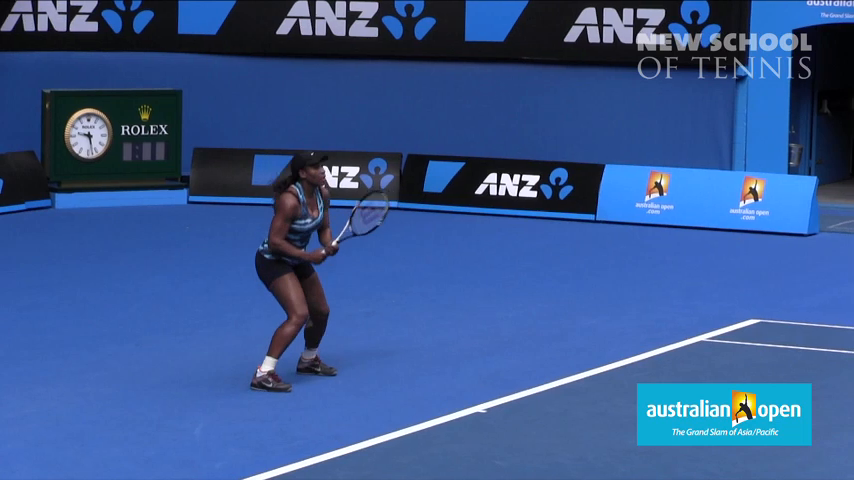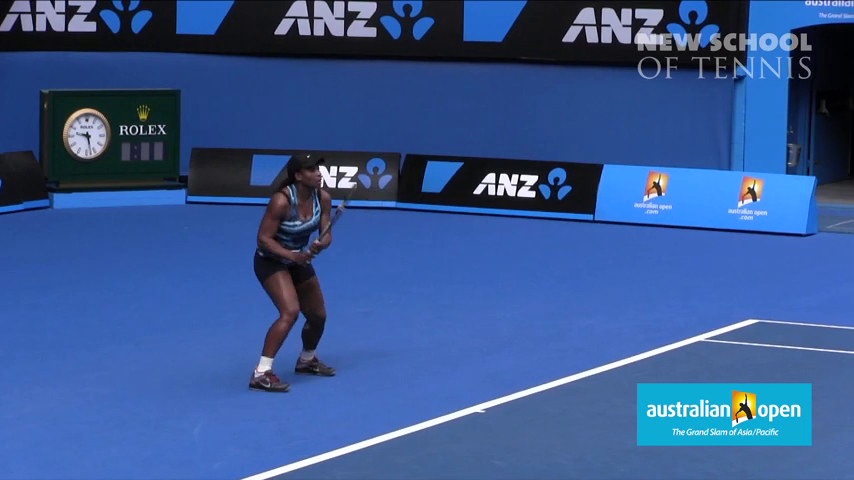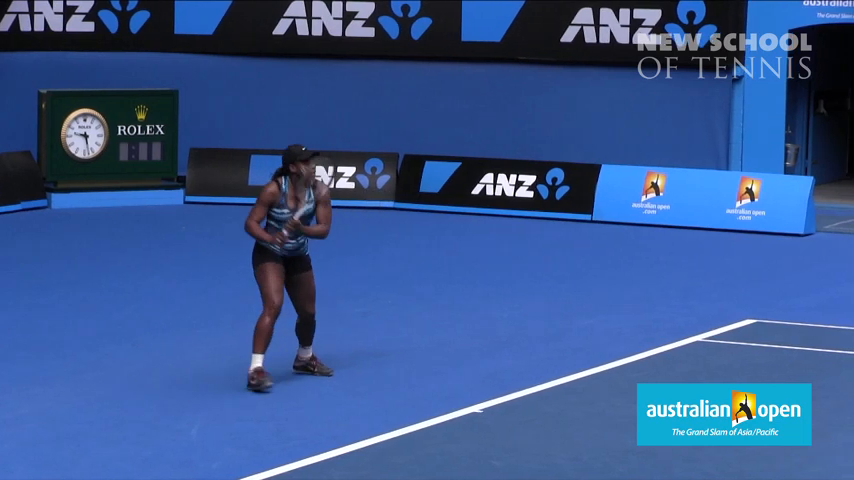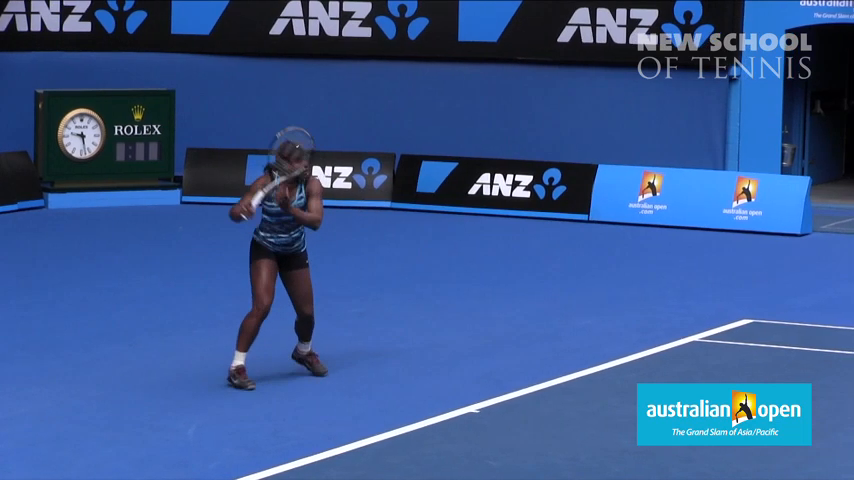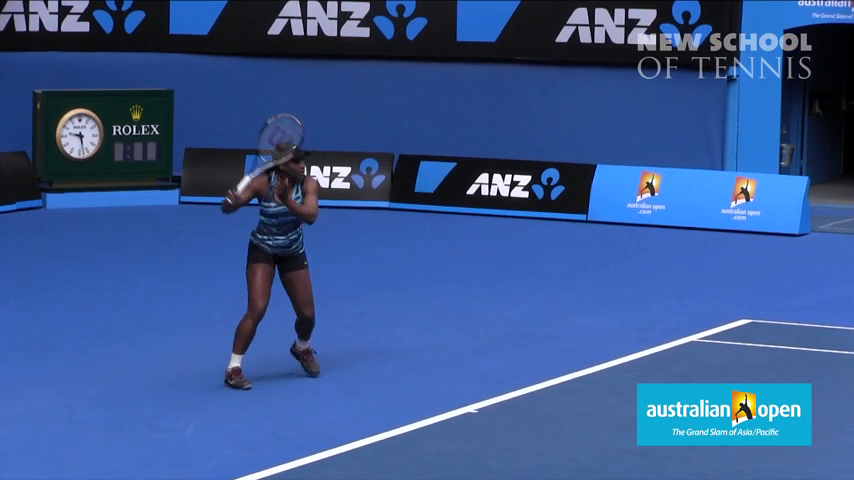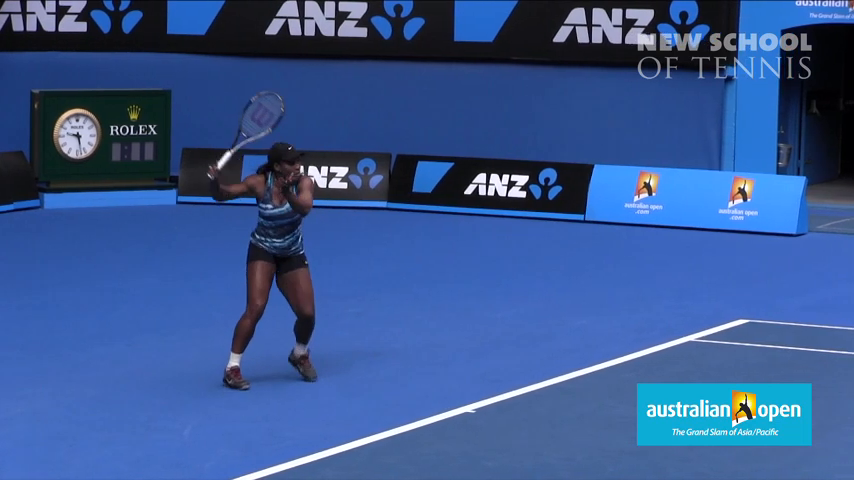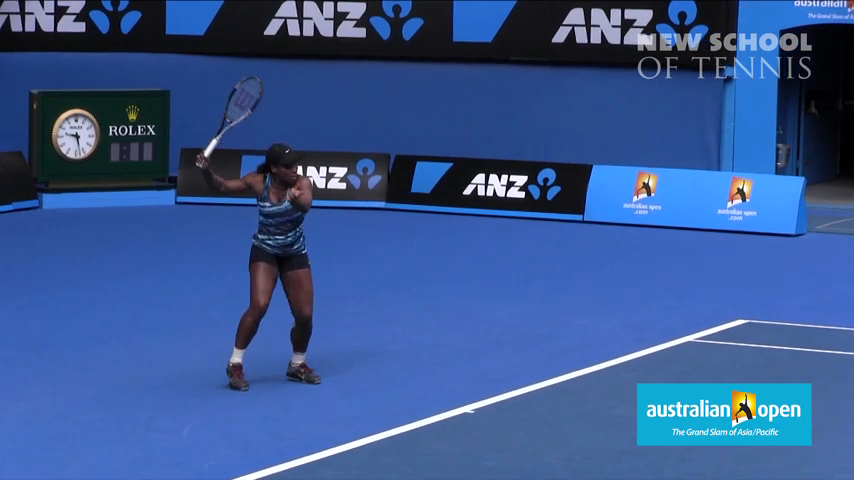
dt=0.7s
person 1, frame 1
left shoulder: (322, 194)
right shoulder: (290, 200)
left elbow: (324, 227)
right elbow: (274, 241)
left wrist: (328, 244)
right wrist: (308, 256)
left hip: (298, 260)
right hip: (273, 261)
left knee: (321, 312)
right knee: (299, 315)
left ankle: (308, 360)
right ankle: (263, 374)
person 1, frame 2
left shoulder: (323, 198)
right shoulder: (282, 201)
left elbow: (326, 234)
right elbow: (263, 238)
left wrist: (319, 245)
right wrist: (292, 255)
left hip: (299, 261)
right hip: (271, 261)
left knee: (318, 316)
right knee: (290, 312)
left ankle: (307, 360)
right ankle: (261, 373)
person 1, frame 3
left shoulder: (320, 191)
right shoulder: (273, 190)
left elbow: (324, 229)
right elbow: (250, 223)
left wrist: (302, 229)
right wrist: (270, 238)
left hip: (298, 256)
right hip: (268, 253)
left knee: (308, 313)
right knee: (273, 306)
left ankle: (305, 358)
right ankle: (256, 369)
person 1, frame 4
left shoulder: (312, 184)
right shoulder: (265, 183)
left elbow: (316, 221)
right elbow: (234, 212)
left wrist: (289, 209)
right wrist: (242, 211)
left hip: (294, 251)
right hip: (264, 249)
left knee: (306, 312)
right knee: (262, 307)
left ankle: (304, 352)
right ankle: (237, 366)
person 1, frame 5
left shoulder: (308, 183)
right shoulder: (263, 183)
left elbow: (311, 216)
right elbow: (227, 208)
left wrist: (287, 201)
right wrist: (230, 201)
left hip: (293, 253)
right hip: (262, 250)
left knee: (307, 315)
right knee: (257, 309)
left ankle: (302, 349)
right ankle: (233, 368)
person 1, frame 6
left shoulder: (304, 183)
right shoulder: (259, 182)
left elbow: (304, 208)
right elbow: (221, 195)
left wrist: (288, 193)
right wrist: (215, 182)
left hip: (292, 254)
right hip: (262, 250)
left knee: (307, 313)
right knee: (255, 309)
left ankle: (299, 355)
right ankle: (232, 367)
person 1, frame 7
left shoulder: (302, 183)
right shoulder: (258, 181)
left elbow: (306, 205)
right elbow: (223, 186)
left wrist: (296, 198)
right wrist: (207, 172)
left hip: (295, 254)
right hip: (264, 251)
left knee: (305, 315)
right knee: (258, 306)
left ankle: (298, 364)
right ankle: (235, 363)
